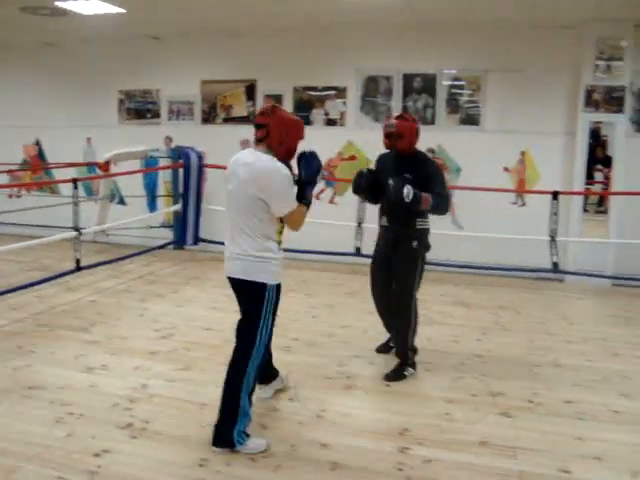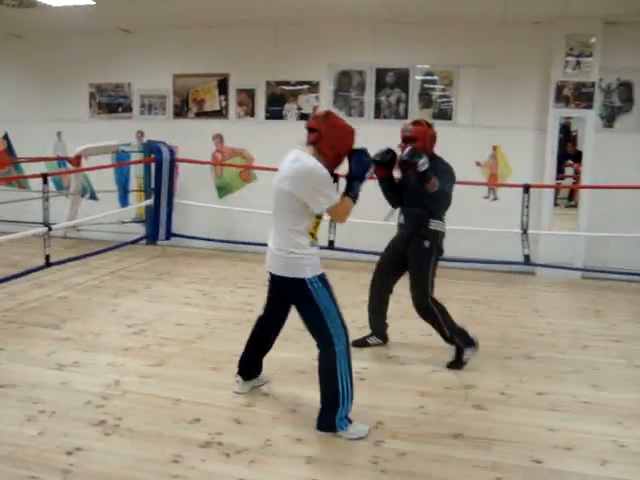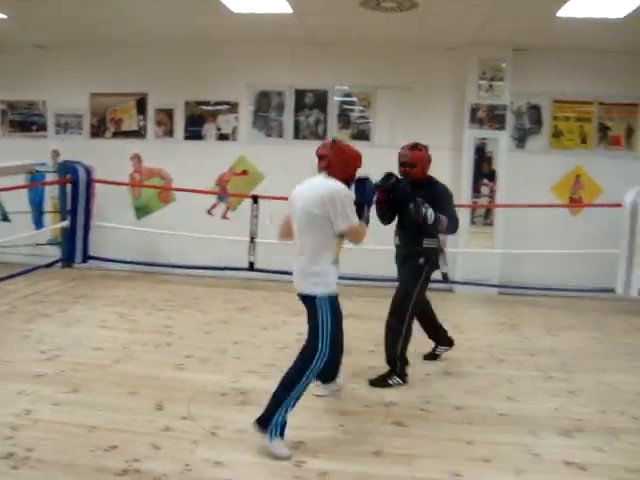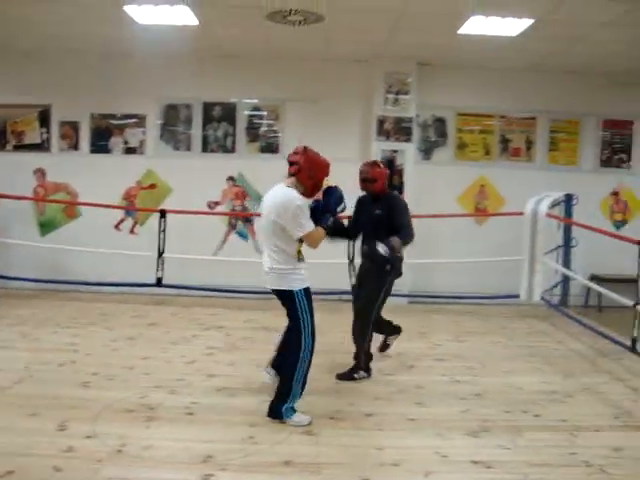
dt=0.5s
person 1, frame 1
left shoulder: (239, 161)
right shoulder: (275, 171)
right elbow: (295, 222)
left wrist: (292, 187)
right wrist: (306, 185)
left hip: (239, 264)
right hip: (260, 269)
left knee: (256, 331)
right knee: (251, 345)
left ankle: (267, 378)
right ankle: (230, 433)
person 1, frame 2
left shoulder: (293, 159)
right shoulder: (311, 170)
right elbow: (339, 215)
left wrist: (337, 177)
right wrist: (356, 179)
left hip: (279, 260)
right hip: (300, 266)
left knee: (272, 319)
right knee: (334, 337)
left ankle: (246, 375)
right ankle: (335, 419)
person 1, frame 3
left shoulder: (301, 189)
right shoulder: (338, 192)
left elbow: (285, 233)
right elbow: (356, 236)
right wrist: (364, 203)
left hip: (305, 278)
right hip: (319, 282)
left knee: (331, 332)
right knee: (315, 352)
left ankle: (328, 378)
right ankle: (271, 423)
person 1, frame 4
left shoulder: (275, 192)
right shoulder: (292, 201)
right elbow: (313, 241)
left wrist: (316, 212)
right wrist: (330, 212)
left hip: (276, 275)
right hip: (291, 279)
left knee: (299, 325)
right knee: (301, 339)
left ankle: (278, 366)
right ankle: (282, 407)
person 2, frame 1
left shoulder: (427, 166)
right shoulder: (384, 160)
left elbow: (443, 205)
left wrist: (412, 196)
right wrist: (365, 188)
left hip: (412, 239)
right hip: (386, 234)
left knee: (404, 298)
right knee: (380, 291)
left ankle: (406, 359)
right ankle: (397, 337)
person 2, frame 2
left shoulder: (441, 169)
right shoulder: (412, 164)
left elbow: (441, 203)
right elbow: (397, 200)
left wrist: (422, 171)
right wrist: (383, 174)
left hip: (428, 239)
right hip: (406, 234)
left knee: (423, 298)
right knee: (381, 283)
left ankle: (464, 343)
right ankle: (378, 333)
person 2, frame 3
left shoulder: (438, 191)
right shoulder: (400, 185)
left elbow: (452, 226)
right elbow: (386, 218)
left wrist: (431, 217)
right wrist: (382, 195)
left hip: (423, 255)
right hip: (403, 251)
left knee: (401, 309)
right knee: (417, 303)
left ankle: (397, 371)
right ankle: (443, 339)
person 2, frame 4
left shoulder: (395, 203)
right shoulder: (362, 203)
left elbow: (407, 235)
right elbow: (352, 232)
left wrist: (386, 248)
right wrist: (336, 229)
left hip: (386, 264)
right hip: (368, 261)
left knee: (365, 310)
right knee: (361, 308)
left ankle: (362, 366)
right ankle: (390, 329)
